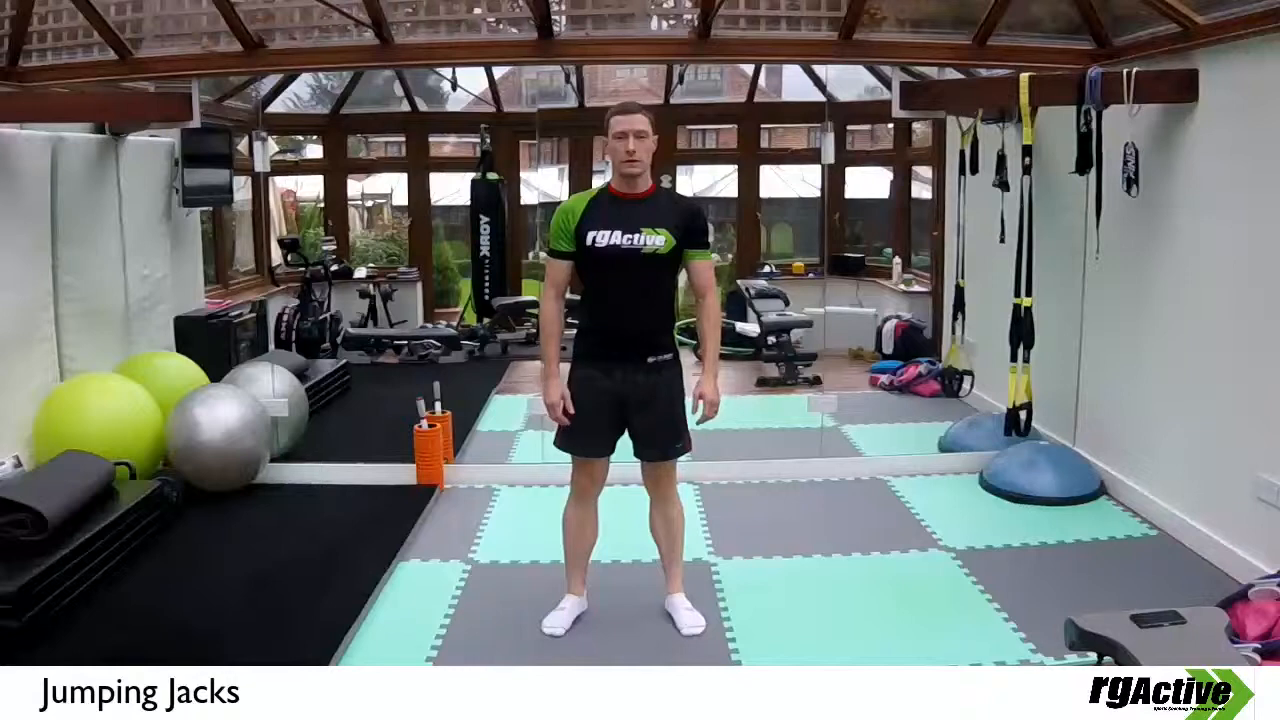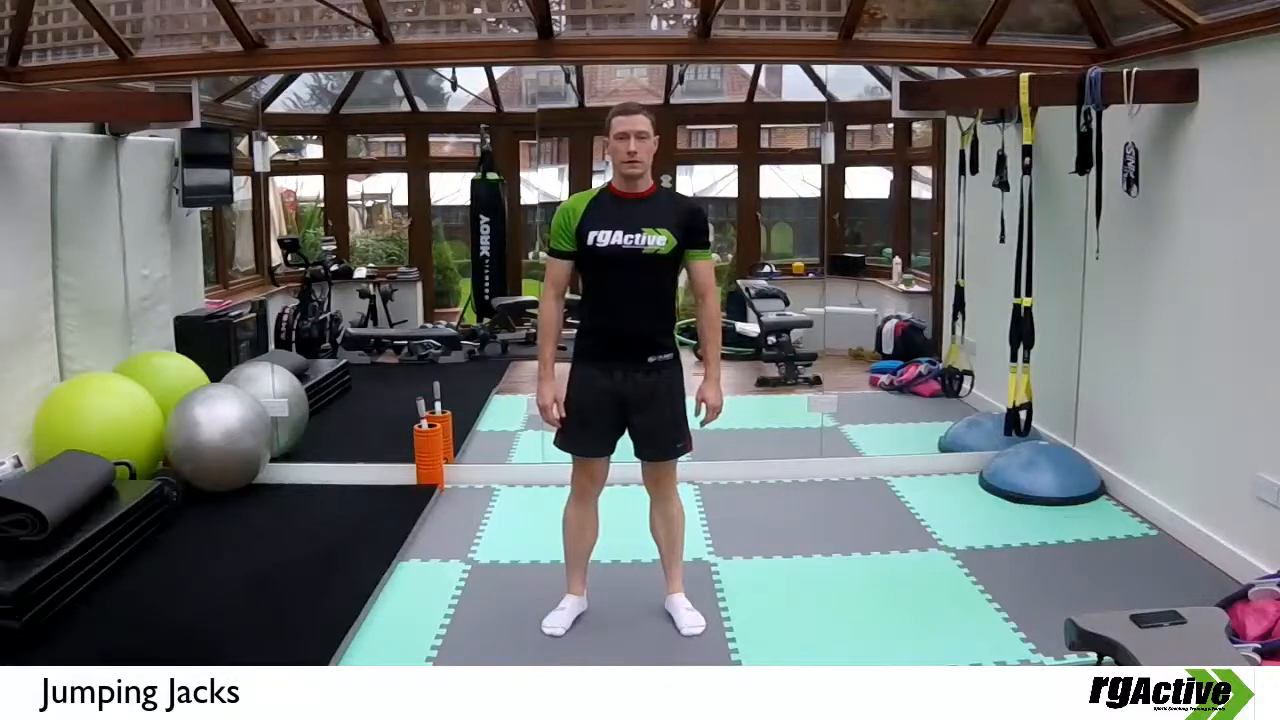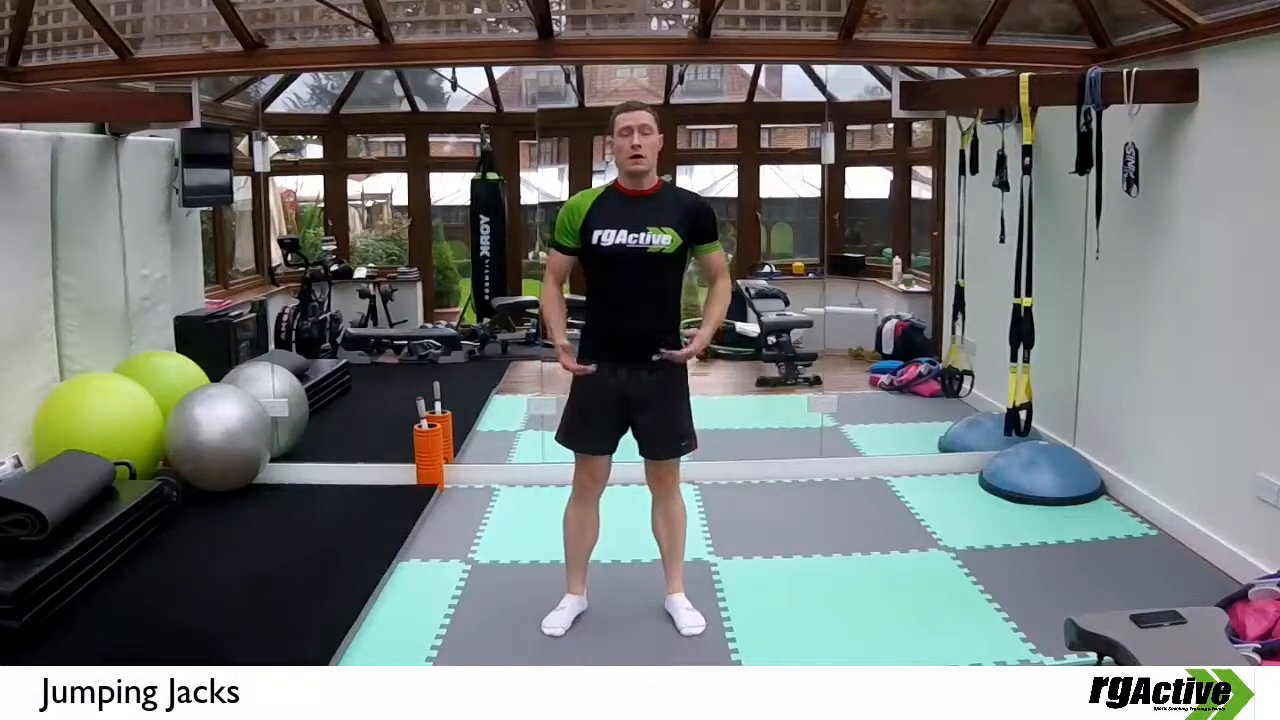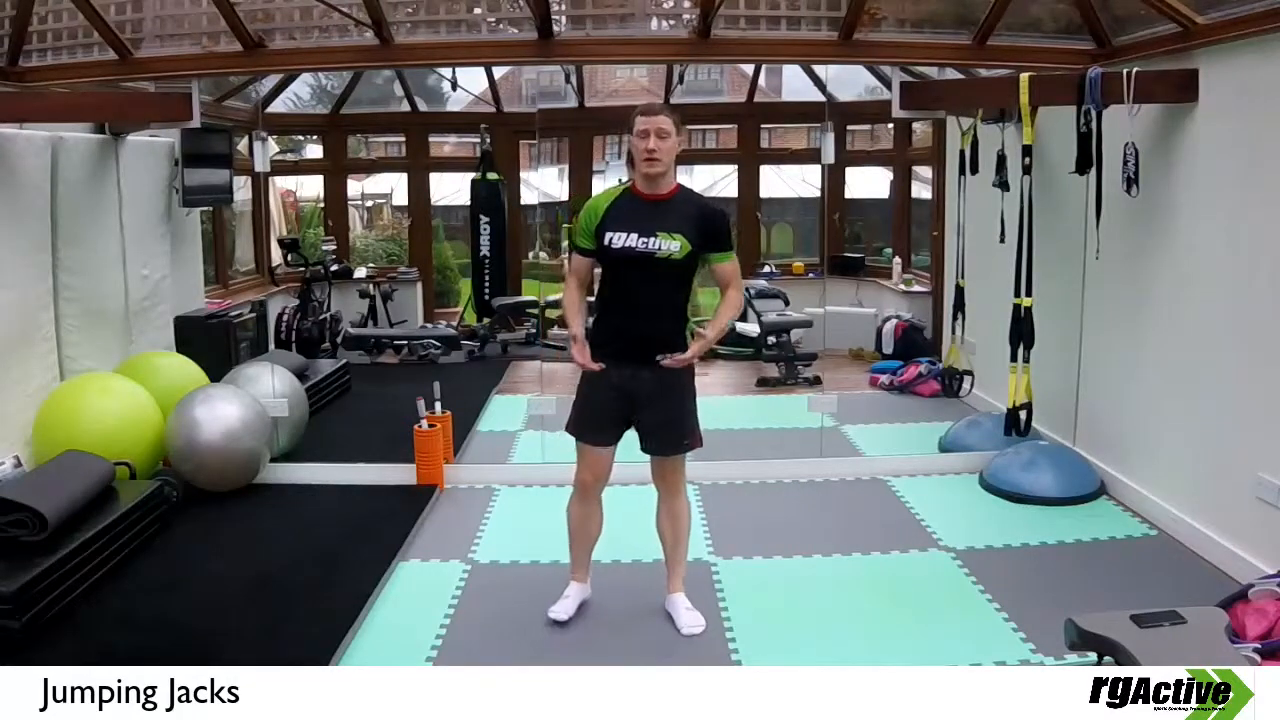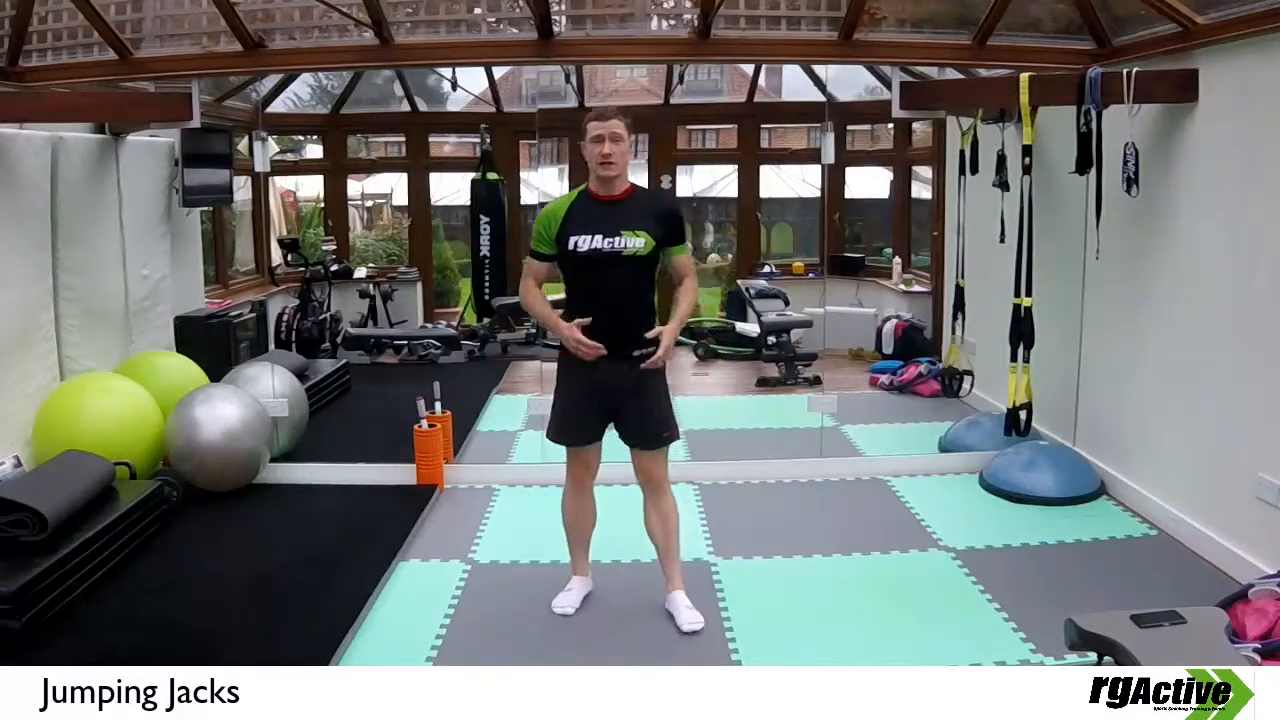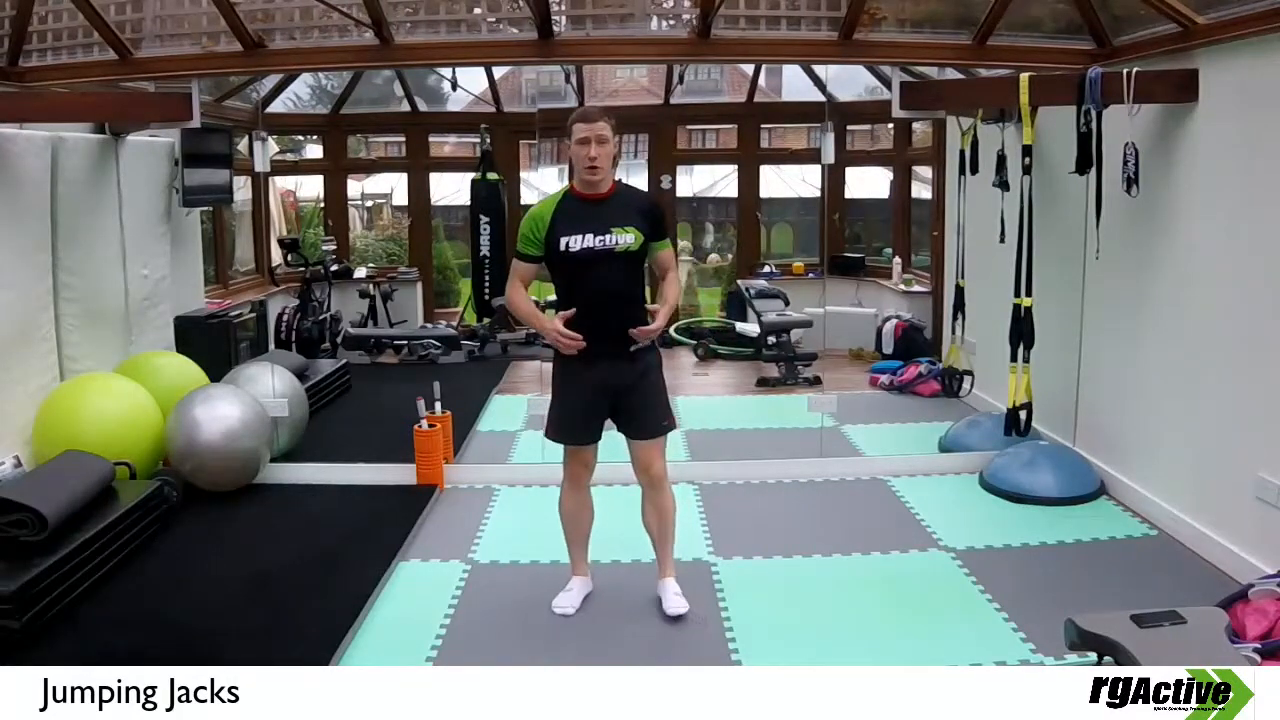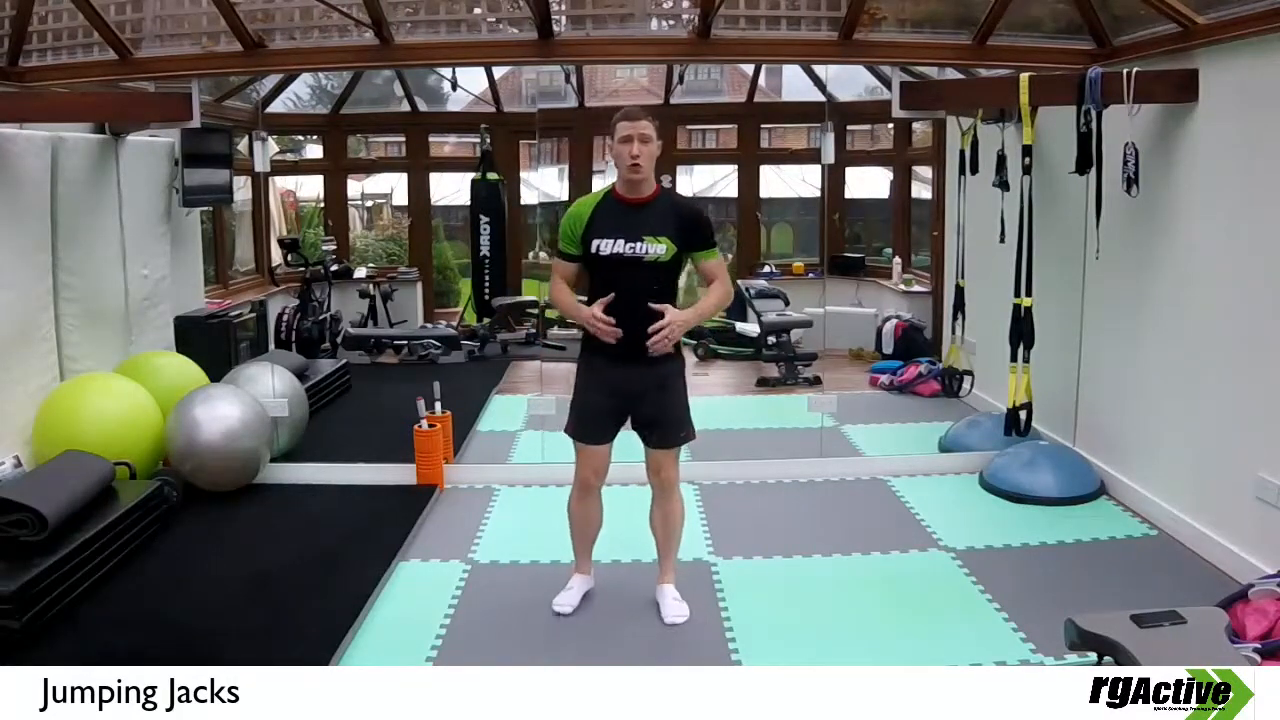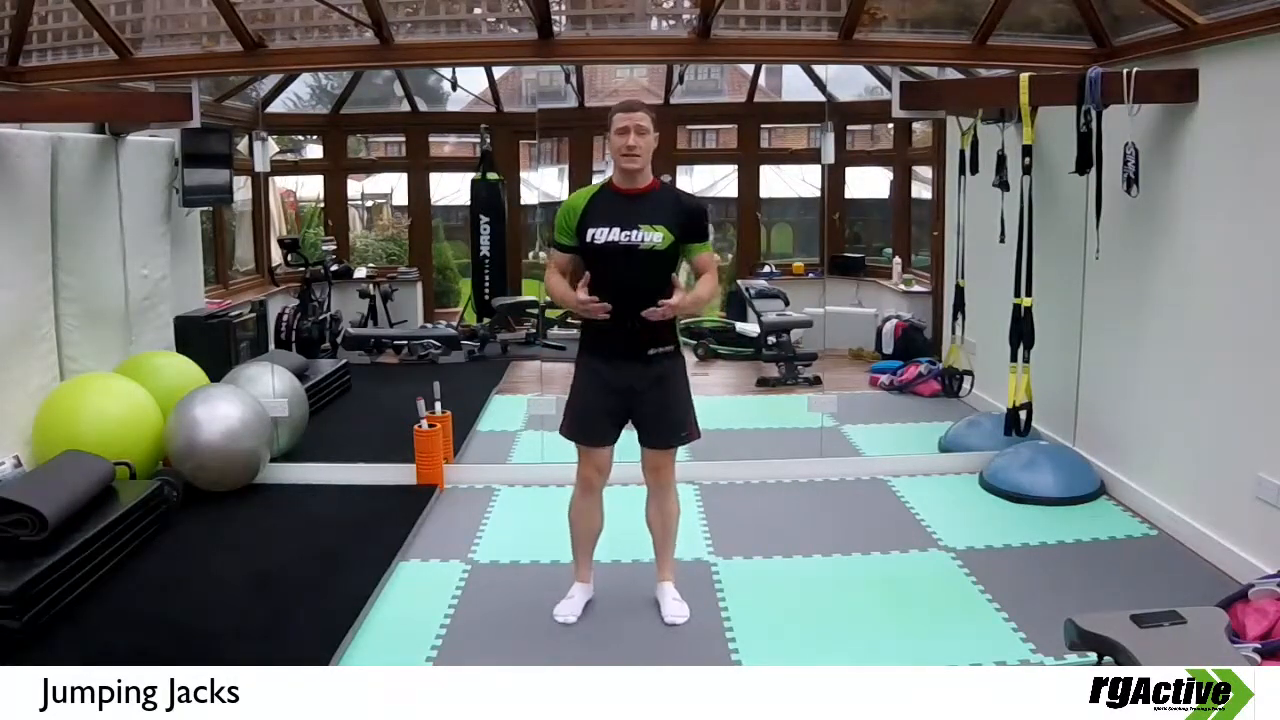
dt=0.4s
person 1, frame 1
left shoulder: (683, 212)
right shoulder: (576, 212)
left elbow: (706, 295)
right elbow: (553, 295)
left wrist: (709, 373)
right wrist: (551, 375)
left hip: (658, 371)
right hip: (592, 371)
left knee: (662, 485)
right knee: (584, 486)
left ankle: (675, 592)
right ankle: (574, 594)
person 1, frame 2
left shoulder: (684, 212)
right shoulder: (577, 211)
left elbow: (706, 297)
right elbow: (553, 296)
left wrist: (712, 376)
right wrist: (546, 376)
left hip: (658, 371)
right hip: (592, 371)
left knee: (663, 485)
right knee: (585, 485)
left ankle: (675, 593)
right ankle: (575, 594)
person 1, frame 3
left shoulder: (690, 208)
right shoulder: (583, 207)
left elbow: (720, 278)
right elbow: (553, 278)
left wrist: (705, 333)
right wrist: (559, 336)
left hip: (662, 369)
right hip: (597, 369)
left knee: (665, 483)
right knee: (586, 484)
left ankle: (675, 592)
right ankle: (574, 593)
person 1, frame 4
left shoulder: (703, 214)
right shoulder: (600, 208)
left elbow: (732, 290)
right elbow: (576, 279)
left wrist: (707, 338)
right wrist: (576, 331)
left hip: (667, 368)
right hip: (606, 366)
left knee: (671, 482)
right knee: (588, 480)
left ankle: (675, 591)
right ankle: (578, 581)
person 1, frame 5
left shoulder: (660, 210)
right shoulder: (558, 214)
left elbow: (686, 278)
right elbow: (529, 285)
left wrist: (674, 326)
right wrist: (560, 327)
left hip: (642, 364)
right hip: (582, 364)
left knee: (655, 480)
right knee: (580, 474)
left ankle: (675, 589)
right ankle: (580, 575)
person 1, frame 6
left shoulder: (643, 207)
right shoulder: (545, 215)
left elbow: (670, 272)
right elbow: (515, 289)
left wrist: (665, 310)
right wrist: (543, 325)
left hip: (637, 359)
right hip: (577, 364)
left knee: (653, 472)
right knee: (577, 472)
left ankle: (667, 577)
right ankle: (580, 575)
person 1, frame 7
left shoulder: (685, 214)
right shoulder: (584, 213)
left elbow: (721, 286)
right elbow: (559, 282)
left wrist: (686, 320)
right wrist: (581, 314)
left hip: (660, 365)
right hip: (600, 365)
left knee: (664, 477)
right knee: (588, 477)
left ankle: (666, 582)
right ankle: (581, 573)
person 1, frame 8
left shoulder: (683, 207)
right shoulder: (580, 205)
left elbow: (710, 275)
right elbow: (554, 271)
left wrist: (685, 300)
right wrist: (573, 297)
left hip: (659, 361)
right hip: (598, 361)
left knee: (661, 475)
right knee: (590, 475)
left ankle: (665, 581)
right ankle: (582, 581)
